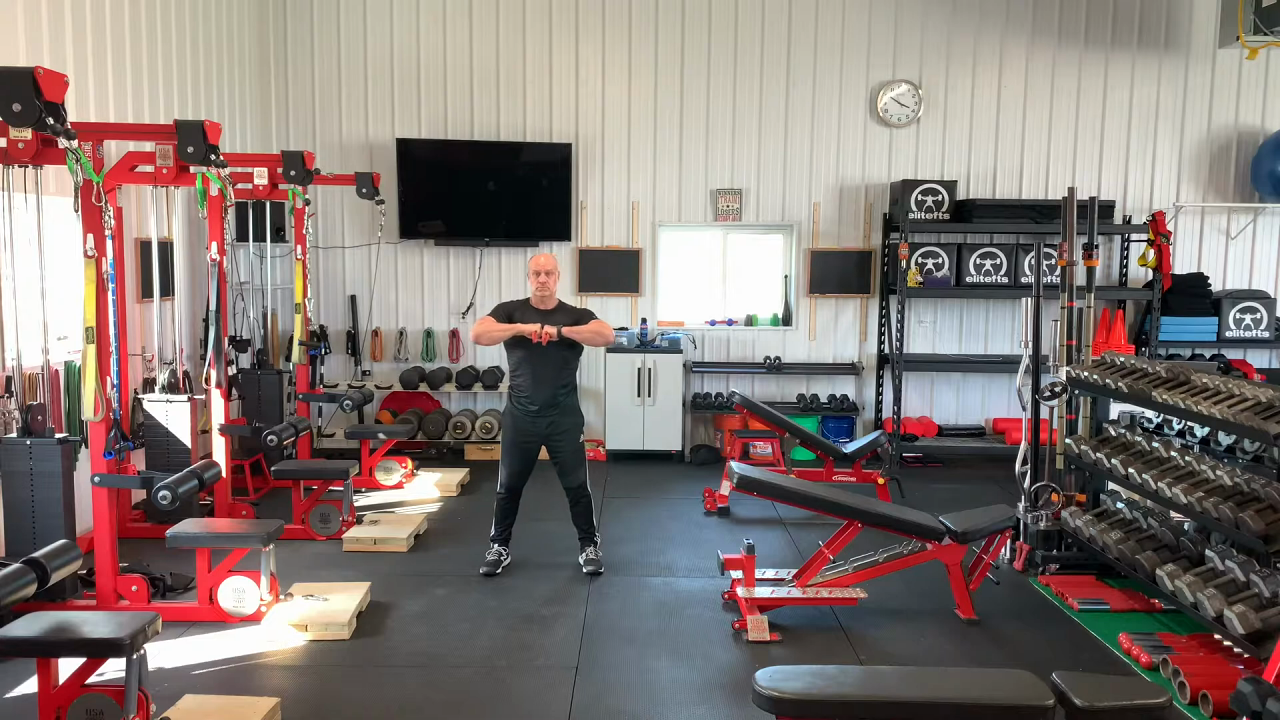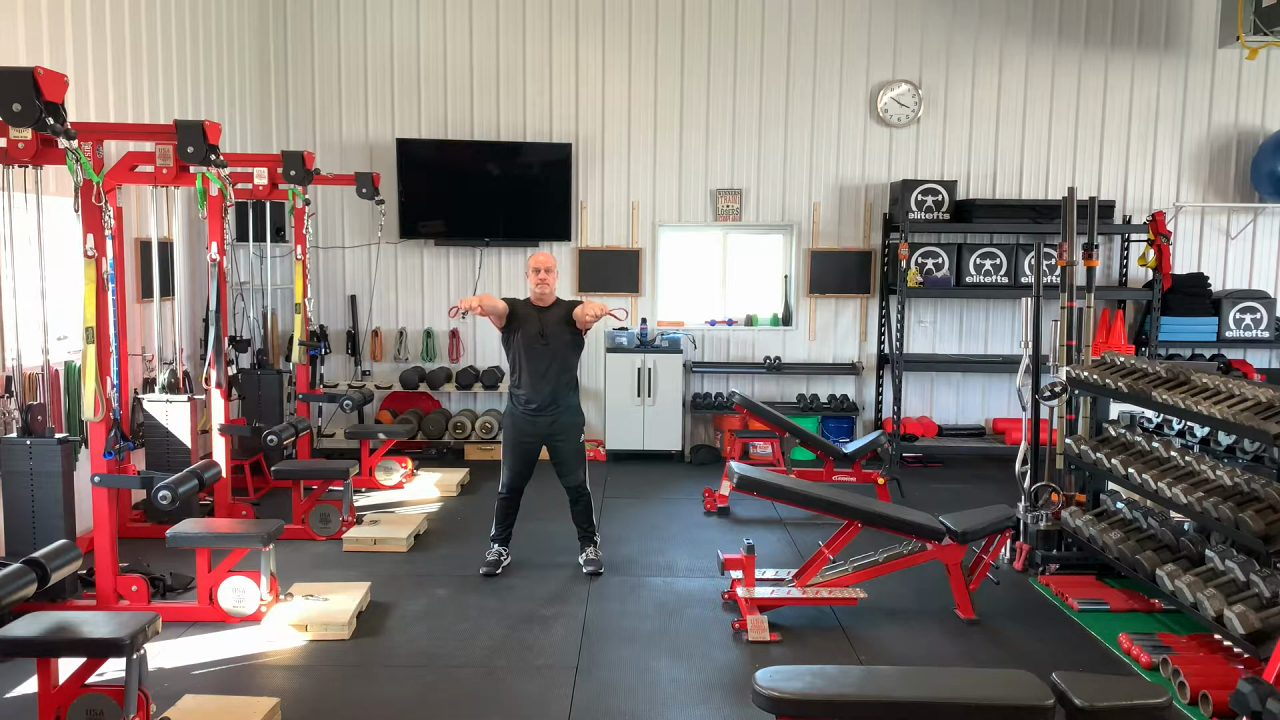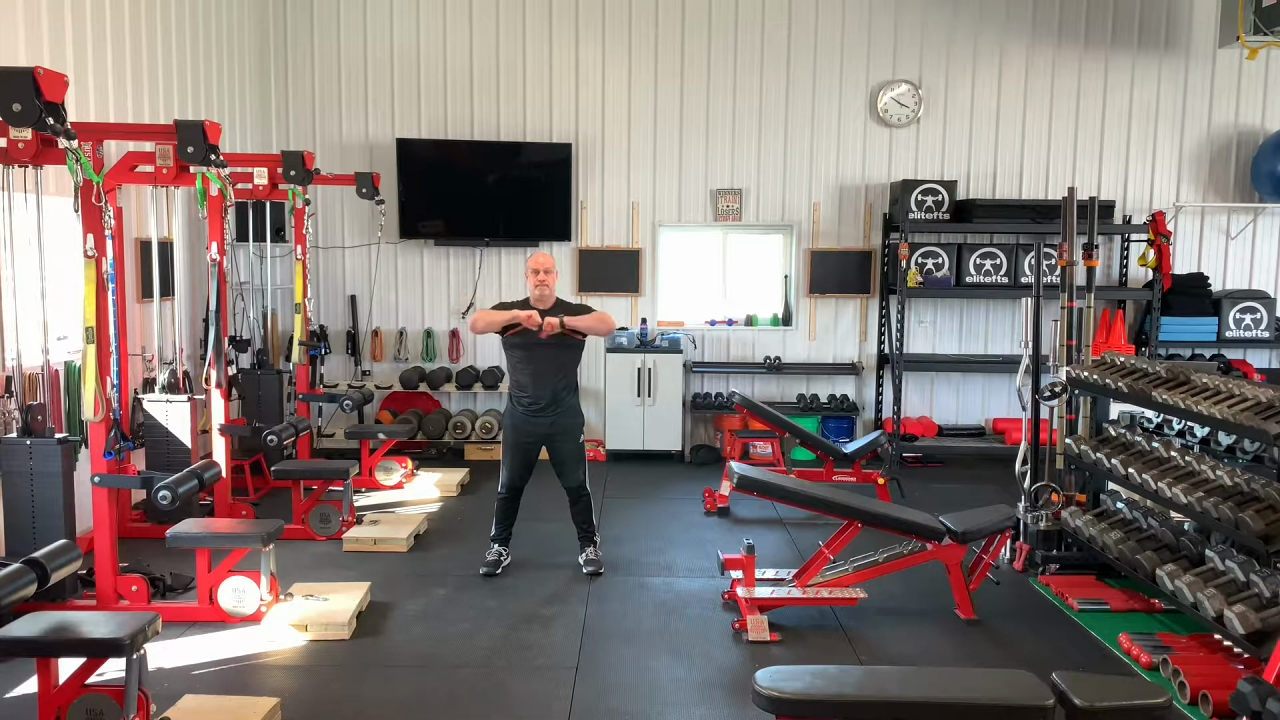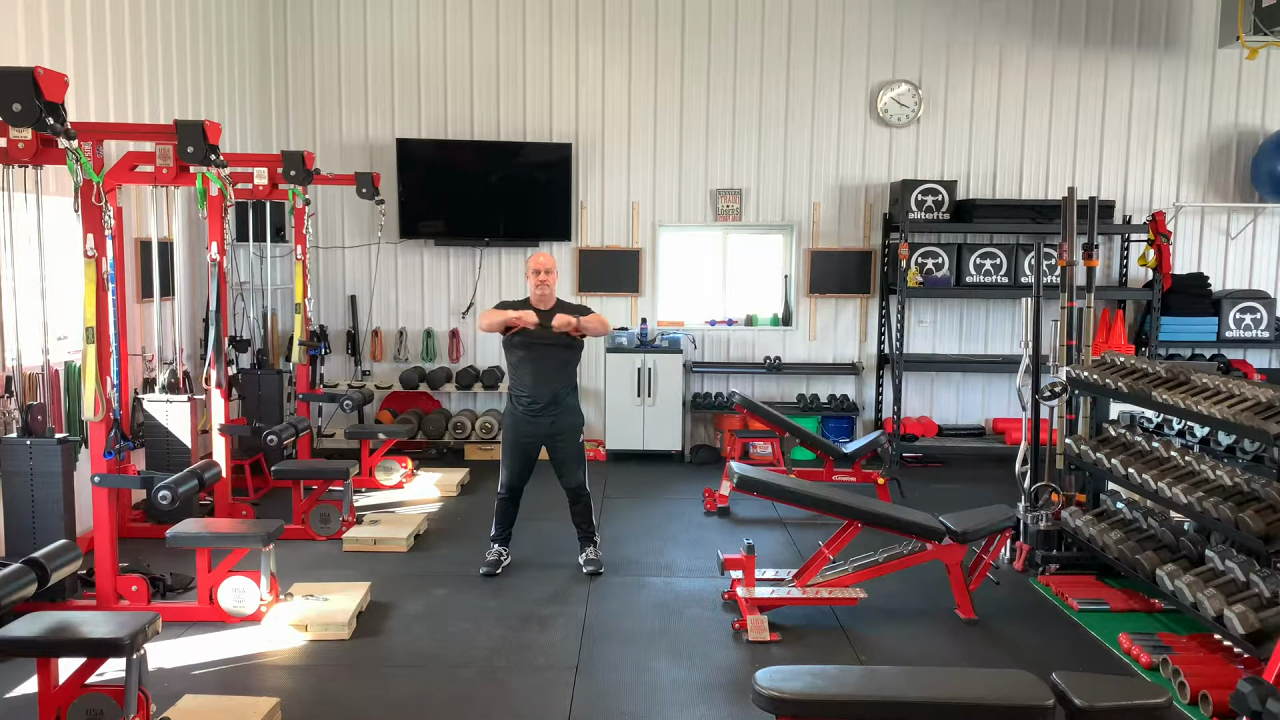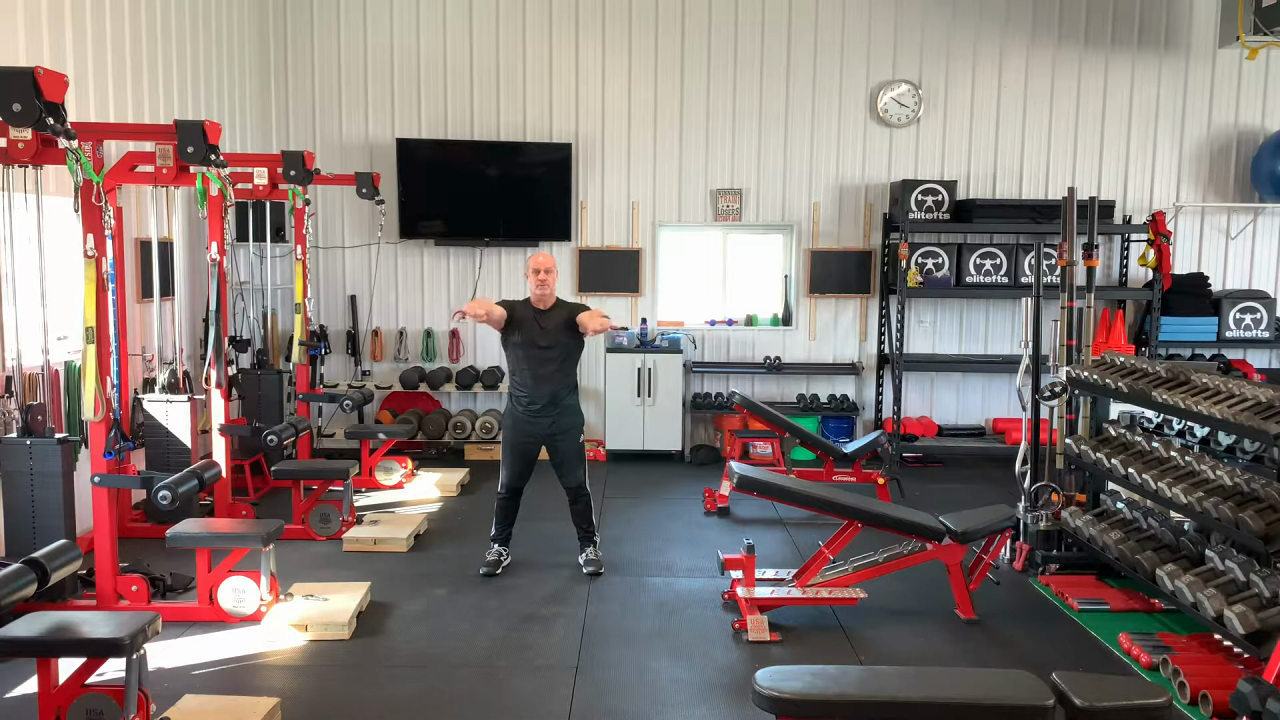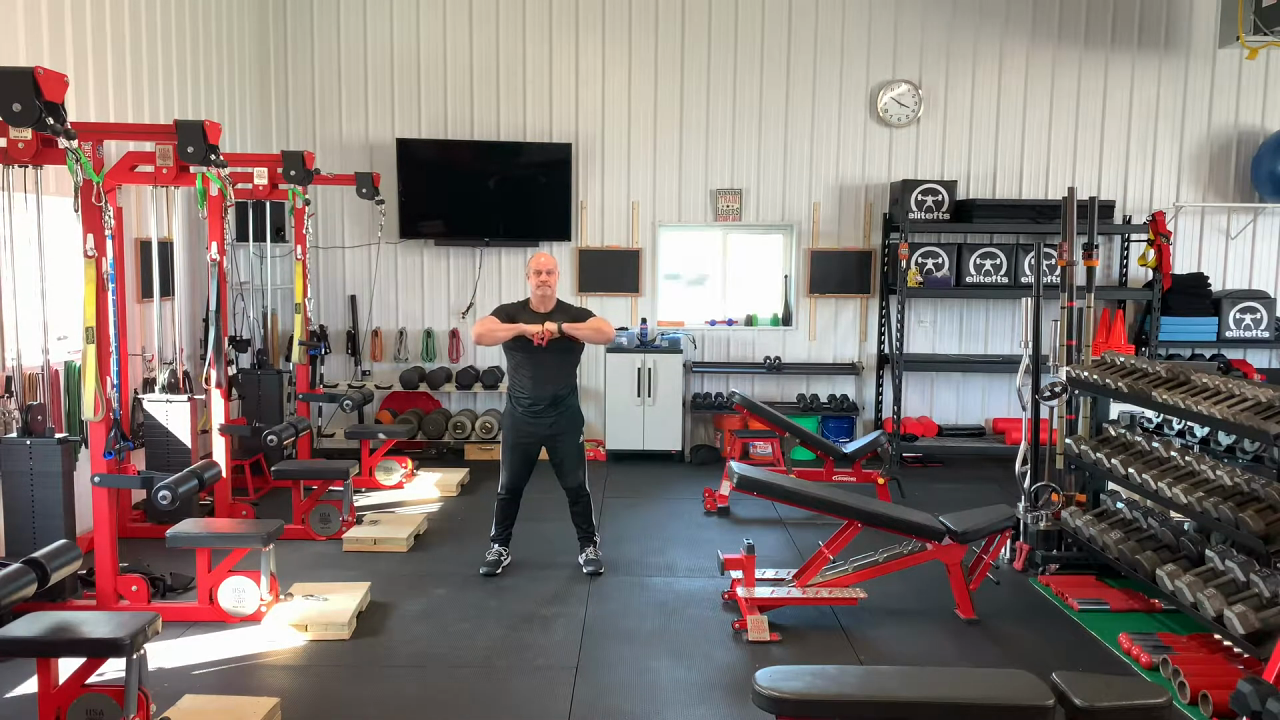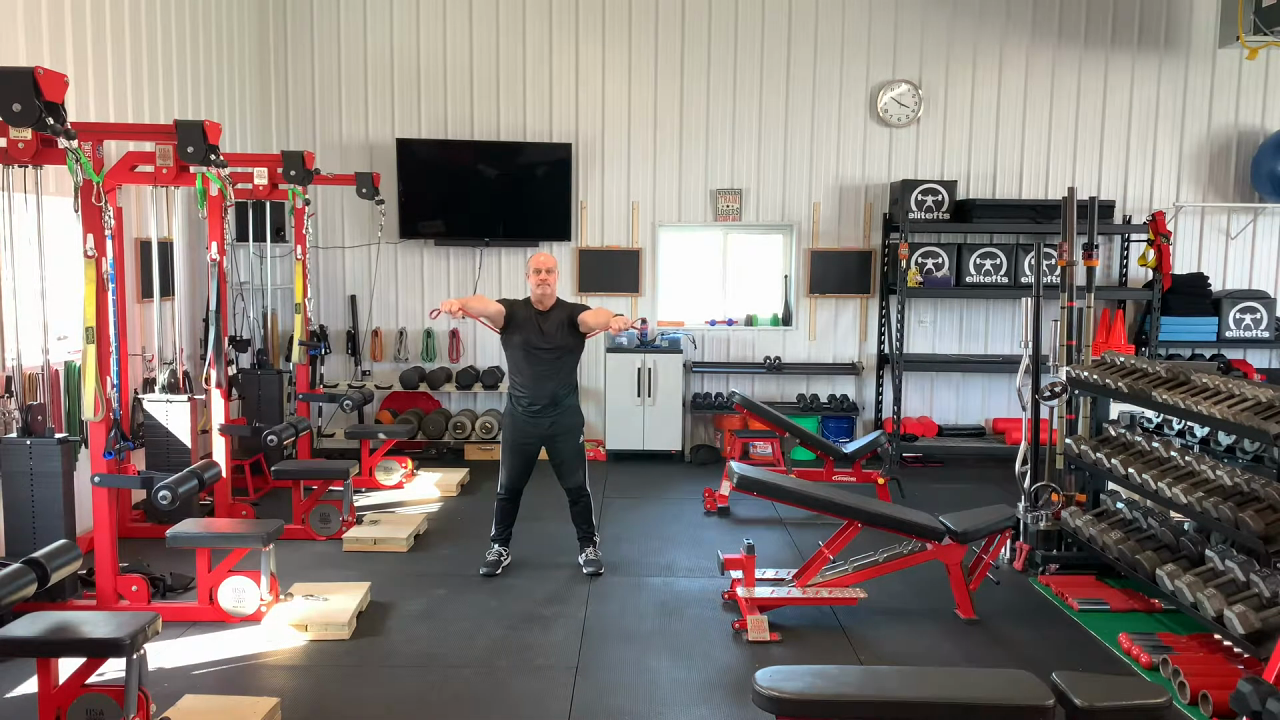
dt=0.7s
person 1, frame 1
left shoulder: (576, 316)
right shoulder: (511, 311)
left elbow: (607, 335)
right elbow: (477, 334)
left wrist: (559, 330)
right wrist: (522, 328)
left hip: (564, 418)
right hip: (520, 417)
left knee: (577, 486)
right knee: (508, 486)
left ankle: (589, 546)
right ankle: (499, 547)
person 1, frame 2
left shoulder: (570, 310)
right shoulder: (514, 310)
left elbow: (586, 312)
right elbow: (494, 305)
left wrist: (594, 310)
right wrist: (477, 302)
left hip: (565, 417)
right hip: (521, 417)
left knee: (577, 486)
right knee: (510, 486)
left ankle: (589, 547)
right ankle: (499, 547)
person 1, frame 3
left shoulder: (573, 312)
right shoulder: (510, 311)
left elbow: (608, 324)
right elbow: (475, 323)
left wrist: (562, 322)
right wrist: (516, 314)
left hip: (565, 417)
right hip: (521, 417)
left knee: (577, 486)
right knee: (509, 486)
left ankle: (589, 547)
right ankle: (499, 547)
person 1, frame 4
left shoulder: (573, 311)
right shoulder: (512, 309)
left elbow: (600, 326)
right elbow: (485, 322)
left wrist: (573, 321)
right wrist: (515, 317)
left hip: (565, 417)
right hip: (521, 417)
left knee: (576, 486)
right knee: (509, 487)
left ankle: (589, 547)
right ankle: (499, 548)
person 1, frame 5
left shoulder: (572, 312)
right shoulder: (513, 311)
left elbow: (590, 318)
right elbow: (491, 310)
left wrist: (600, 321)
right wrist: (477, 308)
left hip: (564, 418)
right hip: (520, 417)
left knee: (576, 486)
right knee: (509, 487)
left ankle: (588, 547)
right ankle: (499, 547)
person 1, frame 6
left shoulder: (574, 315)
right shoulder: (510, 313)
left elbow: (607, 334)
right elbow: (478, 334)
left wrist: (560, 328)
right wrist: (523, 328)
left hip: (564, 418)
right hip: (520, 418)
left knee: (576, 487)
right knee: (509, 487)
left ankle: (589, 547)
right ankle: (499, 548)
person 1, frame 7
left shoulder: (572, 313)
right shoulder: (512, 312)
left elbow: (595, 318)
right elbow: (485, 306)
left wrist: (613, 319)
right wrist: (460, 304)
left hip: (564, 418)
right hip: (520, 418)
left knee: (576, 487)
right knee: (509, 488)
left ankle: (588, 547)
right ankle: (499, 547)
